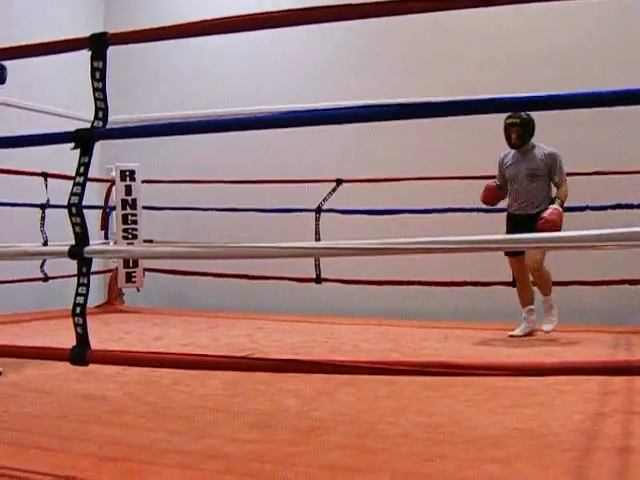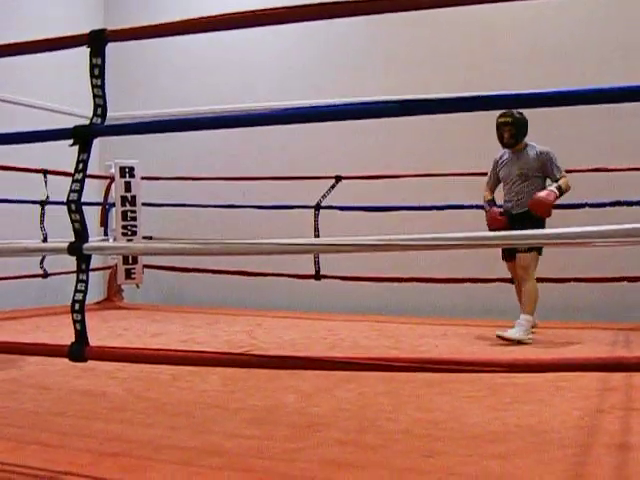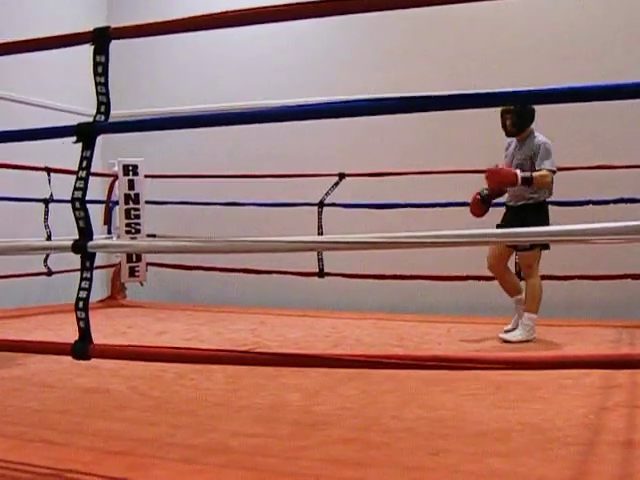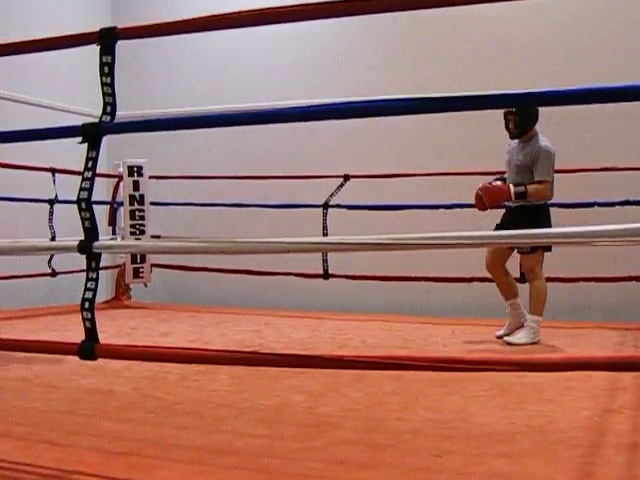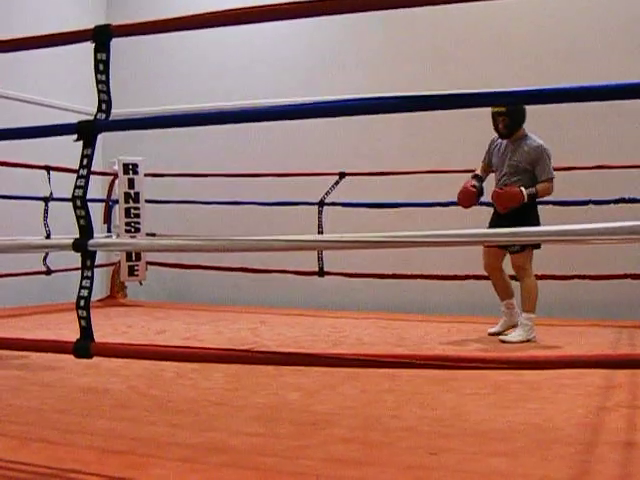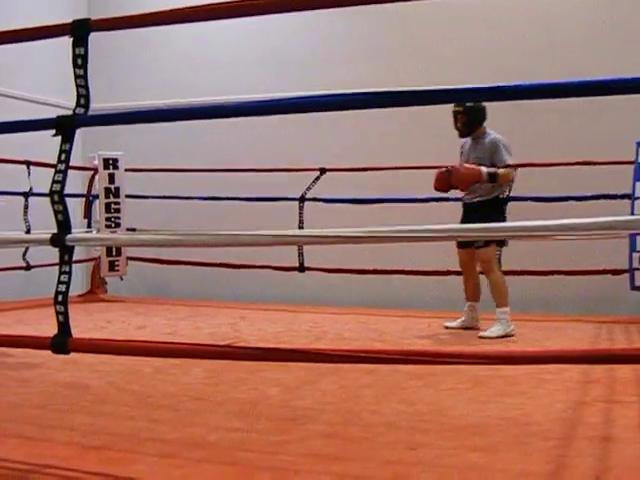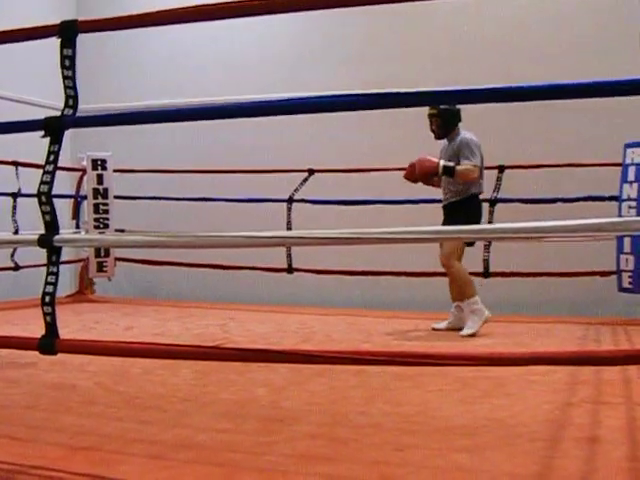
dt=0.3s
person 1, frame 1
left shoulder: (548, 155)
right shoulder: (505, 158)
left elbow: (562, 185)
right elbow: (499, 186)
left wrist: (557, 207)
right wrist: (493, 192)
left hip: (538, 219)
right hip: (514, 219)
left knee: (535, 265)
right knee: (519, 274)
left ankle: (549, 306)
right ankle: (529, 321)
person 1, frame 2
left shoulder: (542, 154)
right shoulder: (500, 160)
left elbow: (565, 182)
right elbow: (488, 190)
left wrist: (554, 192)
right wrist: (491, 207)
left hip: (532, 219)
right hip: (510, 220)
left knee: (525, 271)
right knee: (516, 274)
left ankle: (524, 328)
right ankle: (527, 318)
person 1, frame 3
left shoulder: (541, 144)
right shoulder: (510, 145)
left elbow: (547, 179)
left wrist: (518, 178)
right wrist: (489, 193)
left hip: (533, 212)
right hip: (512, 211)
left knee: (529, 269)
right knee: (494, 263)
left ankle: (527, 327)
right ankle: (522, 308)
person 1, frame 4
left shoulder: (543, 149)
right shoulder: (514, 142)
left elbow: (545, 190)
left wrist: (512, 193)
right wrist: (497, 183)
left hip: (533, 214)
right hip: (512, 212)
left knee: (532, 271)
right knee: (493, 263)
left ankle: (532, 329)
right ankle: (516, 317)
person 1, frame 5
left shoulder: (537, 148)
right shoulder: (496, 143)
left elbow: (548, 186)
right elbow: (484, 169)
left wrist: (526, 194)
right wrist: (475, 181)
left hip: (522, 214)
right hip: (500, 212)
left knee: (522, 268)
right knee: (490, 265)
left ankle: (527, 326)
right ankle: (510, 315)
person 1, frame 6
left shoulder: (495, 142)
right shoulder: (466, 144)
left elbow: (509, 174)
left wrist: (485, 174)
right wrist: (451, 179)
left hip: (490, 209)
right hip: (470, 209)
left knee: (489, 264)
right knee: (467, 264)
left ankle: (504, 321)
right ankle: (471, 315)
person 1, frame 7
left shoulder: (466, 141)
right shoulder: (446, 145)
left elbow: (471, 173)
left wrist: (441, 167)
right wrist: (424, 176)
left hip: (466, 207)
right hip: (452, 208)
left knee: (449, 258)
right knee: (450, 262)
left ankle: (476, 310)
right ankle: (458, 316)
